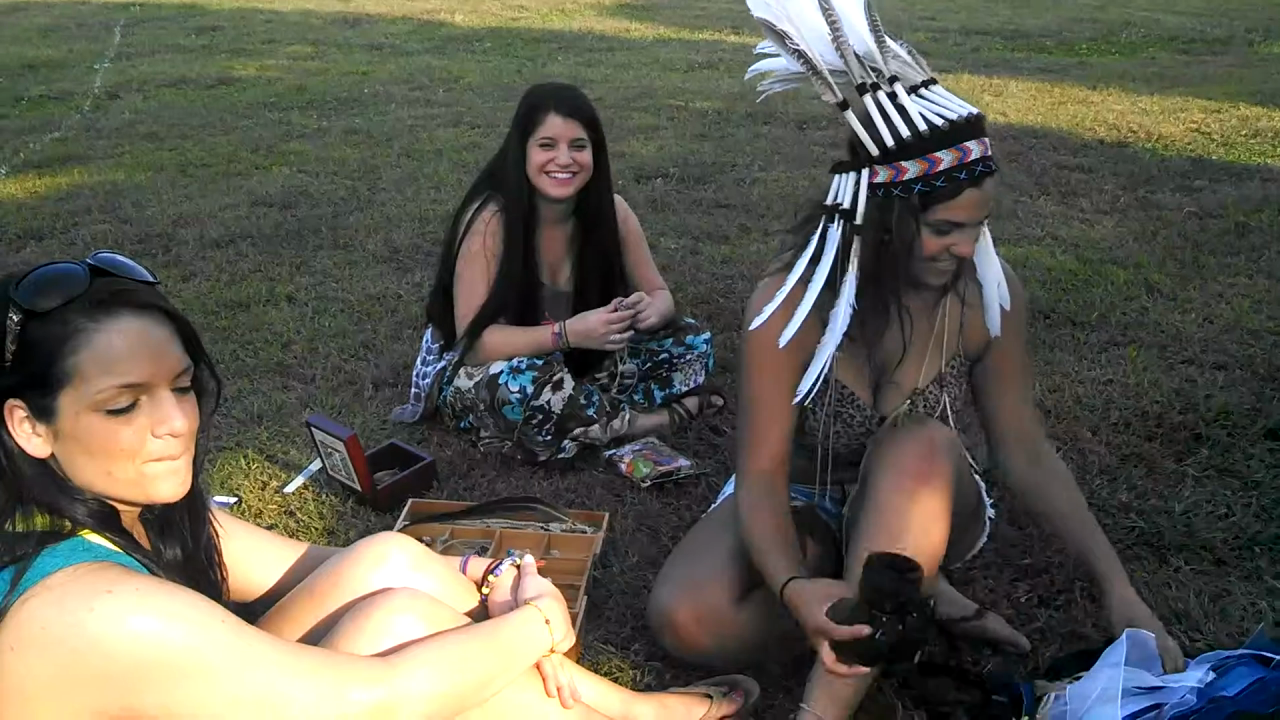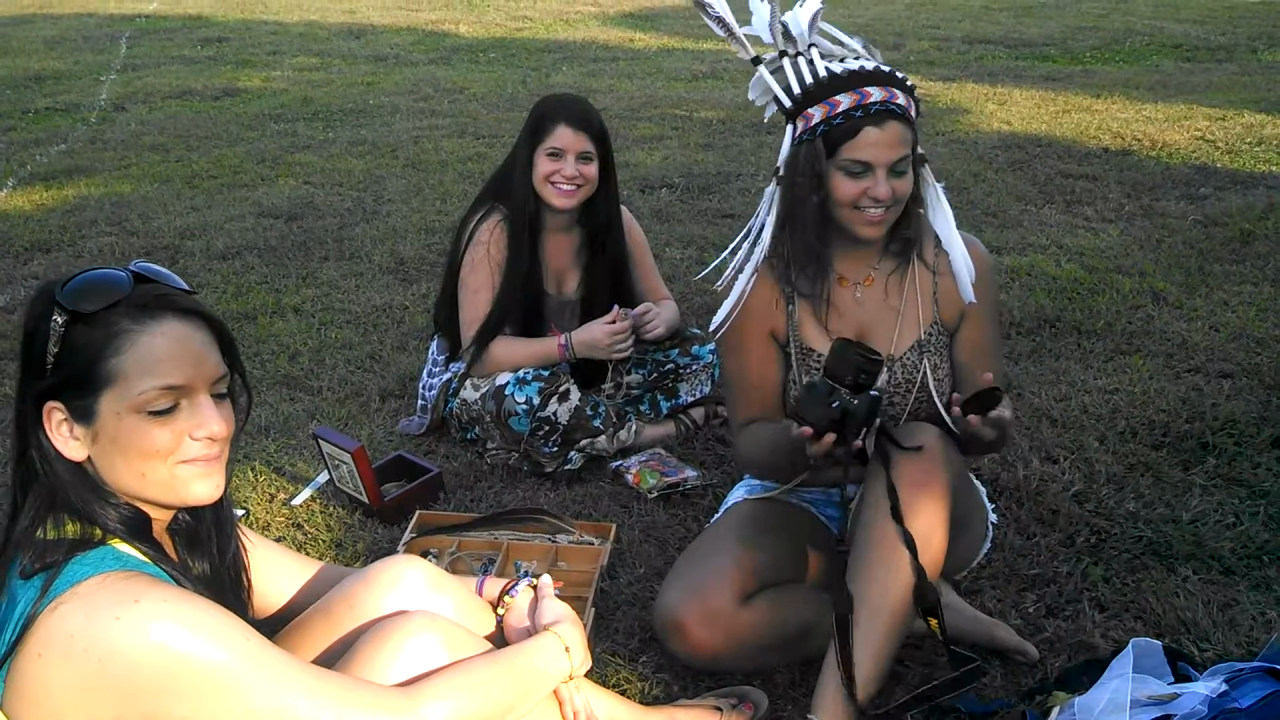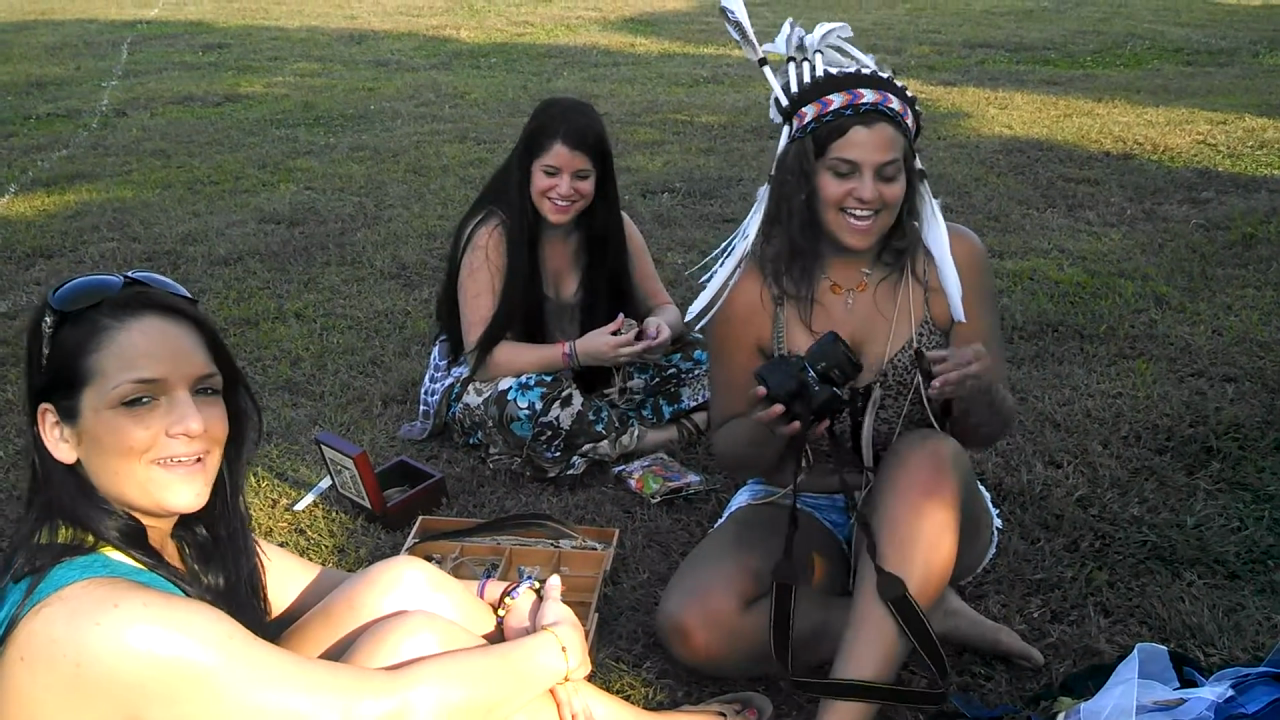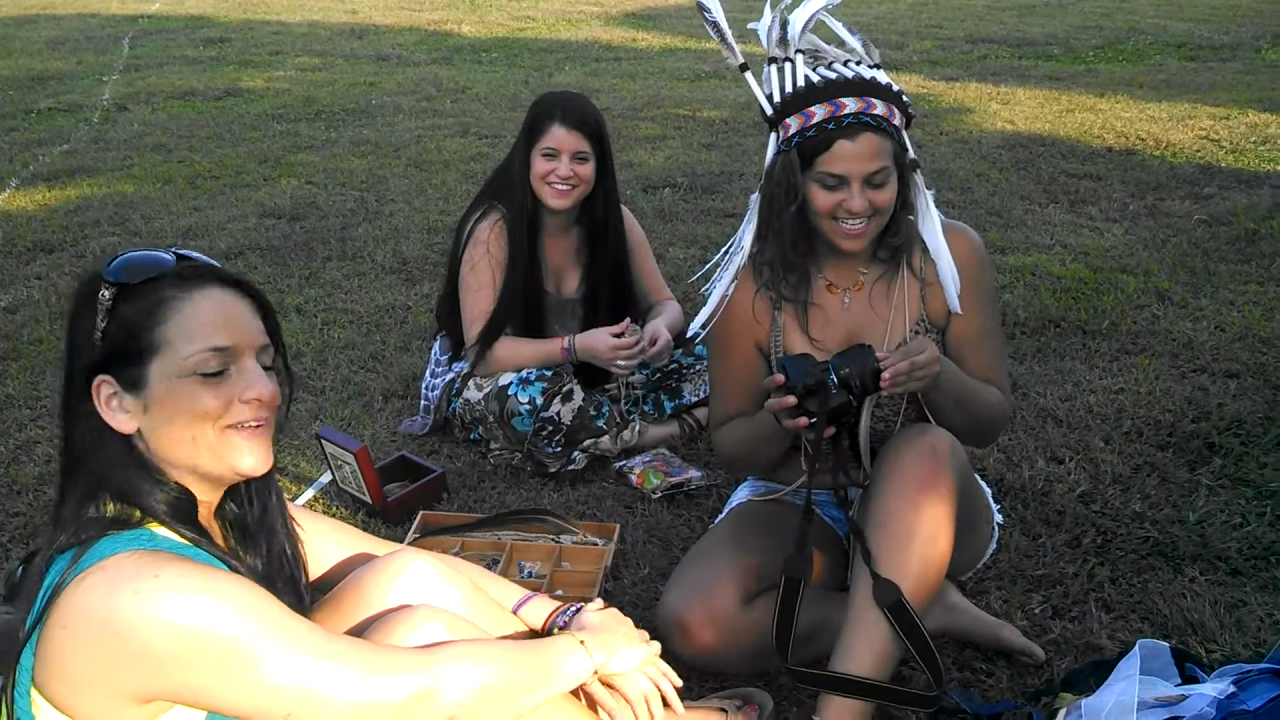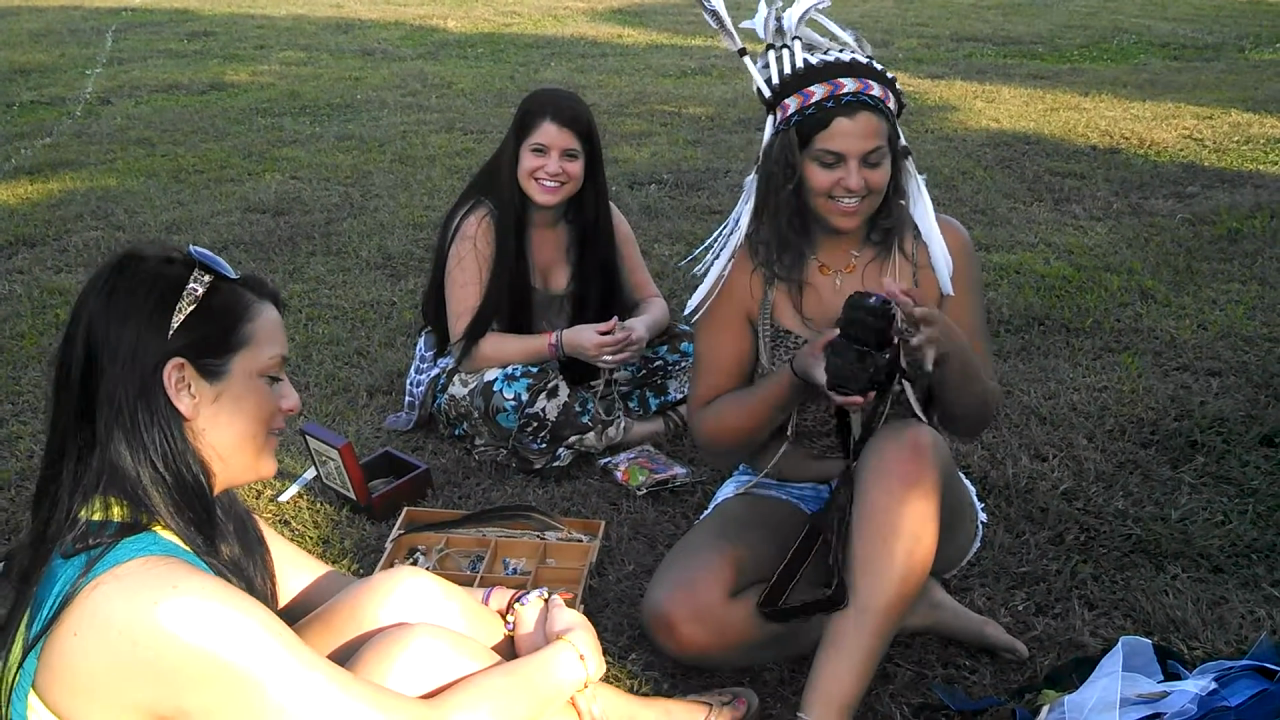
dt=1s
person 1, frame 1
left shoulder: (133, 510)
right shoulder: (89, 609)
left elbow: (334, 566)
left wrist: (490, 584)
right wrist: (539, 622)
left knee: (389, 562)
right knee: (399, 621)
person 1, frame 2
left shoulder: (154, 522)
right shoulder: (116, 618)
left elbow: (361, 590)
left wrist: (509, 606)
right wrist: (555, 650)
left knee: (405, 586)
right knee: (416, 644)
person 1, frame 3
left shoulder: (178, 529)
right shoulder: (97, 625)
left elbow: (342, 592)
left wrist: (498, 616)
right wrist: (553, 650)
left knee: (406, 587)
right knee: (414, 638)
person 1, frame 4
left shoulder: (225, 505)
right shoulder: (140, 597)
left elbow: (410, 569)
left wrist: (573, 622)
right wrist: (590, 650)
left knee: (411, 584)
right knee: (417, 631)
person 1, frame 5
left shoulder: (161, 514)
right shoulder: (152, 606)
left elbow: (348, 596)
left wrist: (517, 617)
right wrist: (567, 657)
left knee: (406, 596)
right knee: (417, 653)
person 2, frame 1
left shoulder: (989, 292)
right shoulder: (793, 302)
left elbow: (1026, 454)
right elbow: (761, 477)
left wrist: (1117, 590)
right wrist: (797, 593)
left hip: (919, 510)
right hip: (804, 505)
left knee: (924, 447)
right knee: (685, 619)
right ankle: (917, 605)
person 2, frame 2
left shoulder: (958, 265)
right shoulder: (764, 281)
left elbow: (986, 437)
right elbow: (753, 451)
left wrist: (987, 423)
right wrist: (801, 441)
left hip: (926, 512)
right hip: (800, 504)
left knee: (919, 450)
right knee: (689, 622)
right ankle: (917, 611)
person 2, frame 3
left shoulder: (953, 258)
right shoulder: (753, 284)
left elbow: (992, 431)
right elbow: (729, 451)
left wrist: (975, 386)
right wrist: (771, 428)
left hip: (927, 515)
right hip: (797, 513)
left knee: (928, 455)
right knee: (692, 627)
right ankle: (926, 614)
person 2, frame 4
left shoulder: (950, 254)
right shoulder: (754, 282)
left elbow: (991, 422)
right elbow: (731, 449)
left wrist: (938, 377)
right wrist: (778, 425)
left hip: (924, 513)
right hip: (797, 509)
left knee: (925, 448)
right knee: (693, 623)
right ankle: (924, 611)
person 2, frame 5
left shoulder: (937, 245)
right shoulder: (748, 265)
left elbow: (973, 418)
right elbow: (711, 435)
left wrist: (949, 350)
right wrist: (796, 374)
left hip: (910, 505)
right hip: (781, 502)
left knee: (908, 445)
right knee: (677, 616)
right ankle: (908, 606)
person 3, frame 1
left shoulder: (610, 210)
right shoulder: (491, 218)
left elbow: (660, 295)
right elbow: (473, 341)
left wrist: (648, 310)
right wrist: (567, 334)
left hip: (577, 362)
right hip: (484, 373)
left knee: (693, 342)
right knee: (518, 388)
right ankle: (652, 417)
person 3, frame 2
left shoulder: (615, 220)
right shoulder: (495, 228)
left elbow: (664, 305)
right elbow: (479, 352)
left wrist: (656, 321)
right wrist: (572, 344)
left hip: (584, 372)
right hip: (489, 383)
left knee: (697, 351)
right knee: (526, 400)
right ankle: (658, 428)
person 3, frame 3
left shoulder: (612, 225)
right shoulder: (493, 233)
left elbow: (663, 308)
right elbow: (483, 356)
left wrist: (660, 328)
right wrist: (575, 353)
left hip: (586, 378)
right hip: (493, 386)
left knee: (694, 355)
right knee: (530, 406)
right ankle: (664, 432)
person 3, frame 4
left shoulder: (613, 219)
right shoulder: (494, 227)
left elbow: (663, 304)
right elbow: (482, 351)
left wrist: (659, 329)
right wrist: (574, 349)
left hip: (586, 375)
right hip: (491, 383)
left knee: (697, 354)
right knee: (530, 400)
right ankle: (669, 428)
person 3, frame 5
left shoulder: (600, 216)
right shoulder: (481, 223)
left elbow: (651, 303)
right elbow: (468, 347)
left wrist: (639, 328)
right wrist: (561, 343)
left hip: (573, 371)
right hip: (480, 379)
left knee: (683, 347)
right knee: (517, 399)
right ankle: (653, 425)
